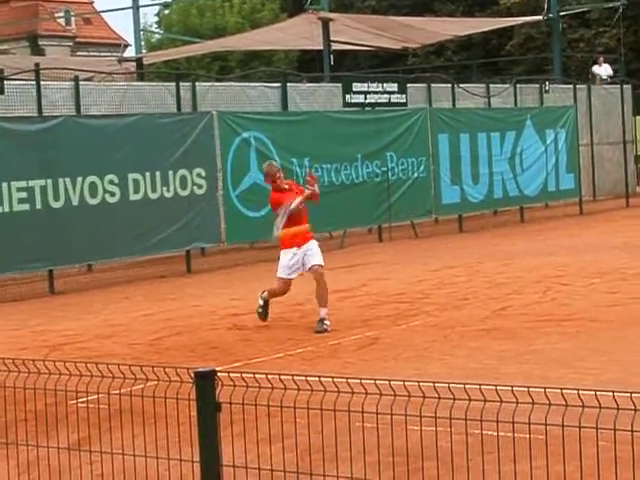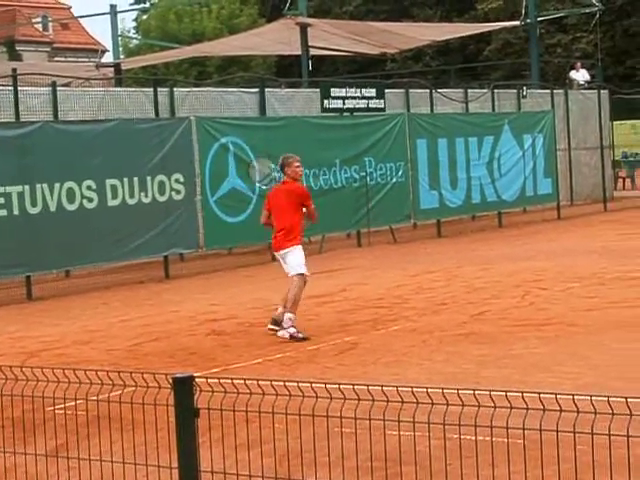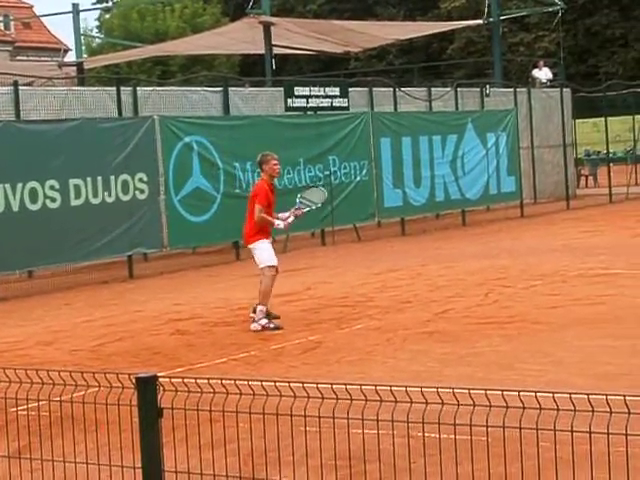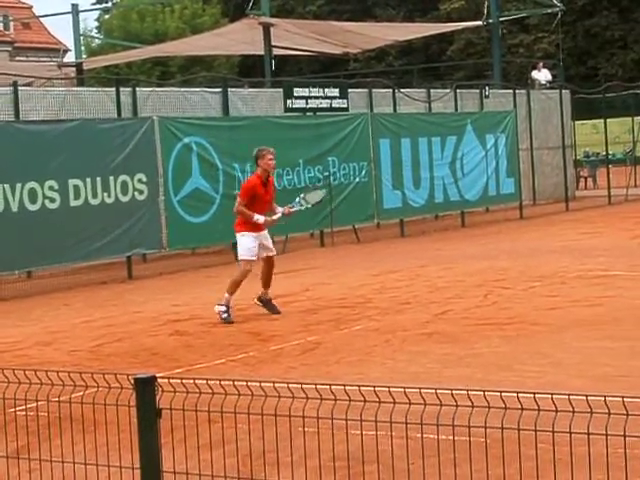
dt=0.5s
person 1, frame 1
left shoulder: (290, 184)
right shoulder: (275, 198)
left elbow: (311, 196)
right elbow: (295, 207)
left wrist: (313, 186)
right wrist: (309, 192)
left hip: (308, 240)
right hip: (290, 246)
left knee: (319, 275)
right knee: (282, 288)
left ankle: (323, 318)
right ankle: (265, 297)
person 1, frame 2
left shoulder: (272, 192)
right shoulder: (300, 189)
left elbow: (264, 220)
right elbow: (313, 216)
left hip: (279, 243)
right hip: (291, 244)
left knee: (301, 280)
right knee: (297, 281)
left ankle: (278, 318)
right ankle: (289, 327)
person 1, frame 3
left shoulder: (267, 187)
right shoulder: (262, 188)
right elbow: (258, 217)
left wrist: (288, 215)
right wrist: (279, 224)
left hip: (262, 236)
right hip: (257, 236)
left knee: (272, 270)
right knee: (270, 273)
left ankle: (261, 308)
right ankle: (260, 319)
person 1, frame 4
left shoulder: (270, 181)
right shoulder: (250, 184)
right elbow: (238, 208)
left wrist: (280, 210)
right wrist: (259, 219)
left hip: (260, 229)
right hip: (246, 230)
left knee: (270, 262)
right knee: (246, 268)
left ankle: (264, 297)
right ankle: (225, 304)
